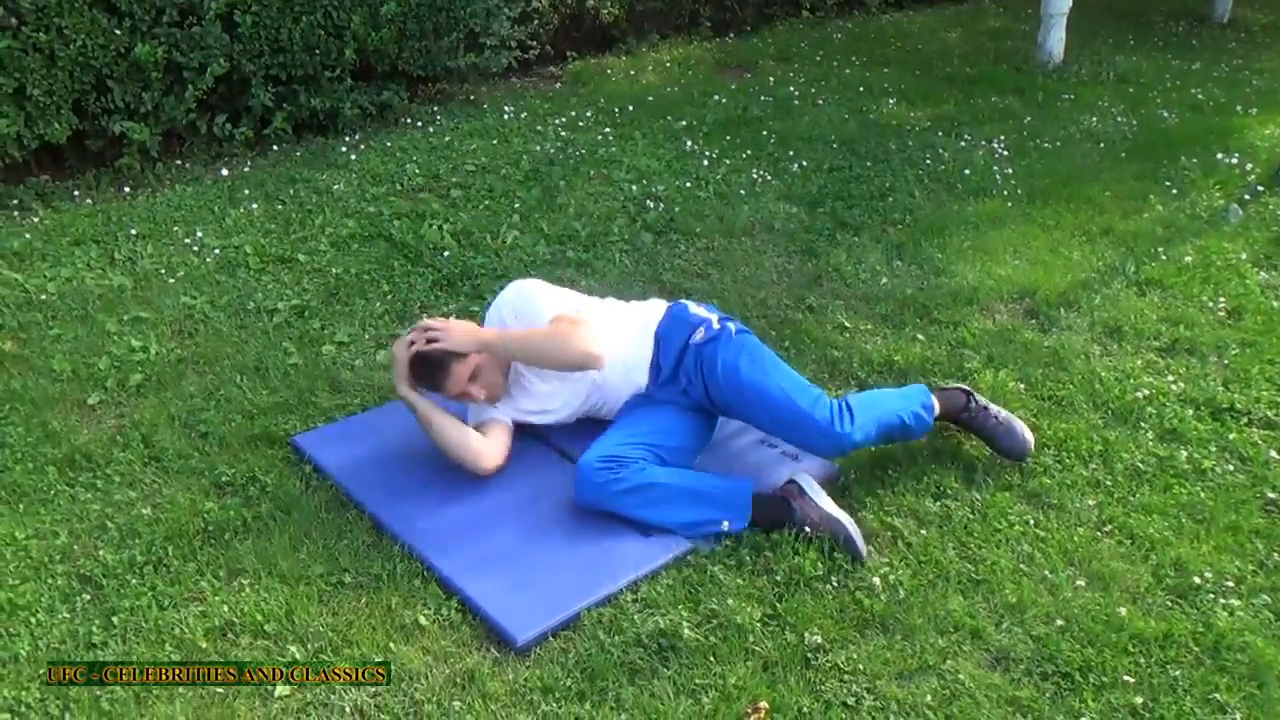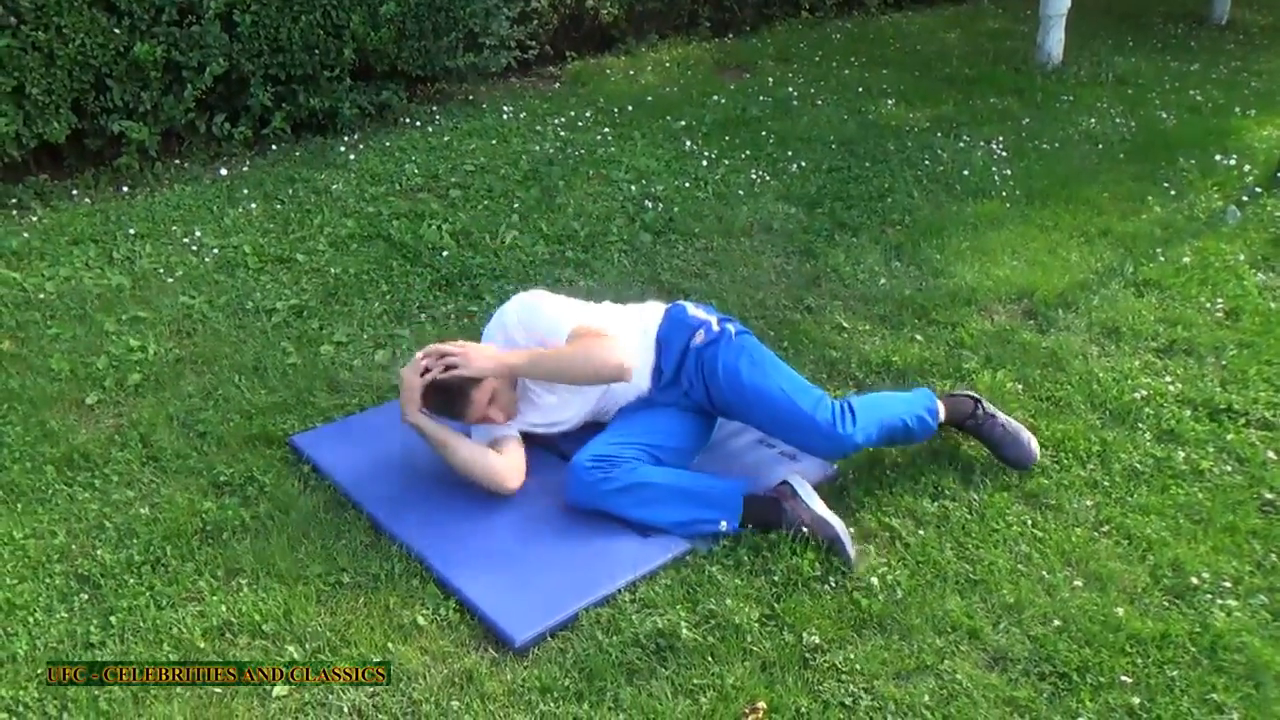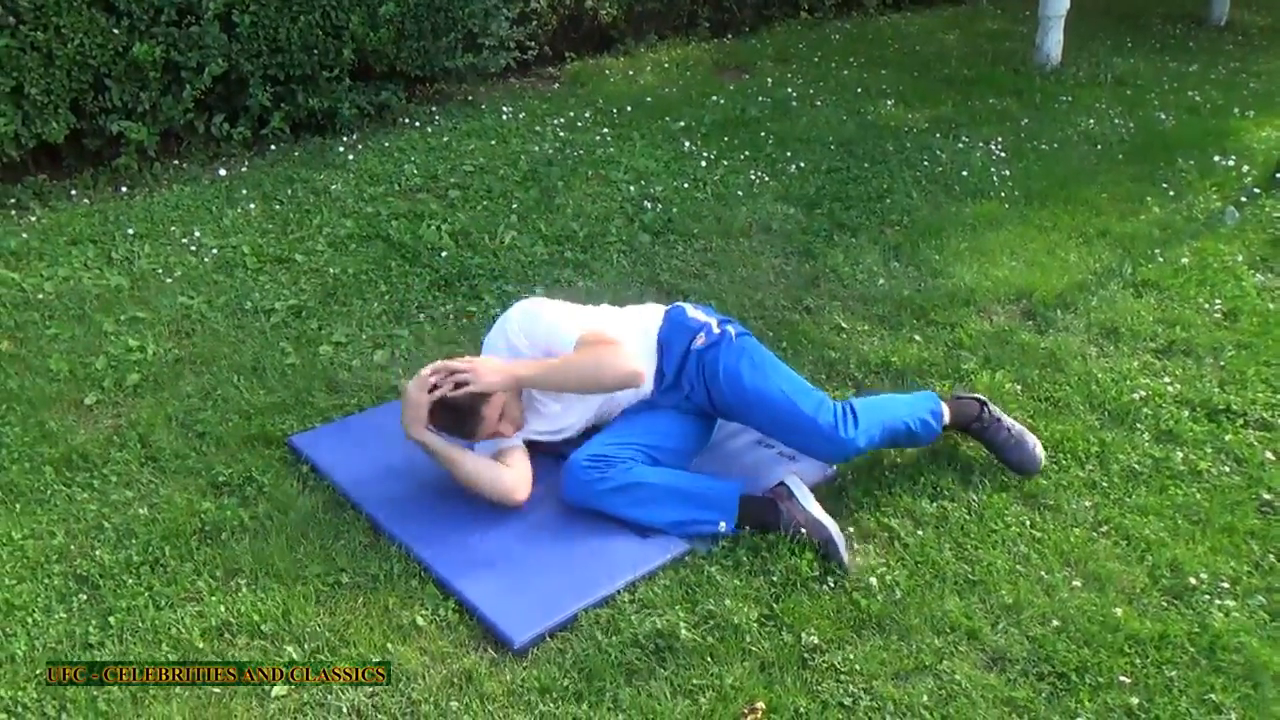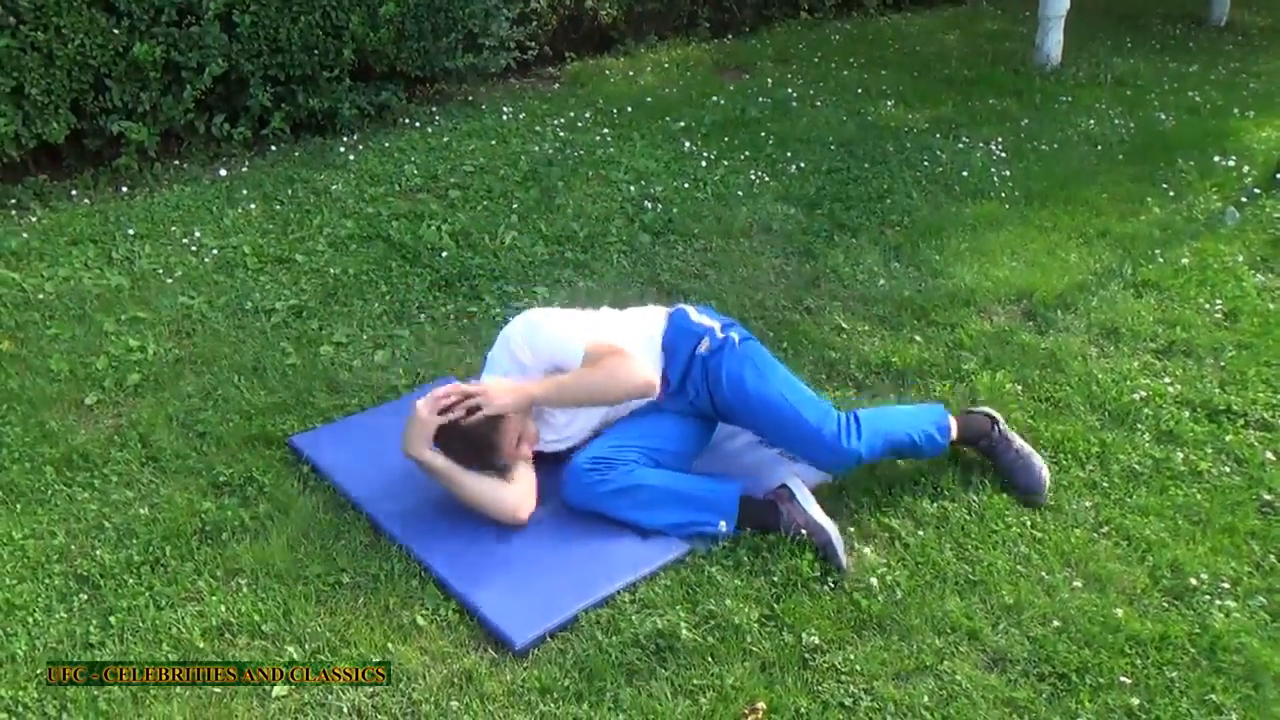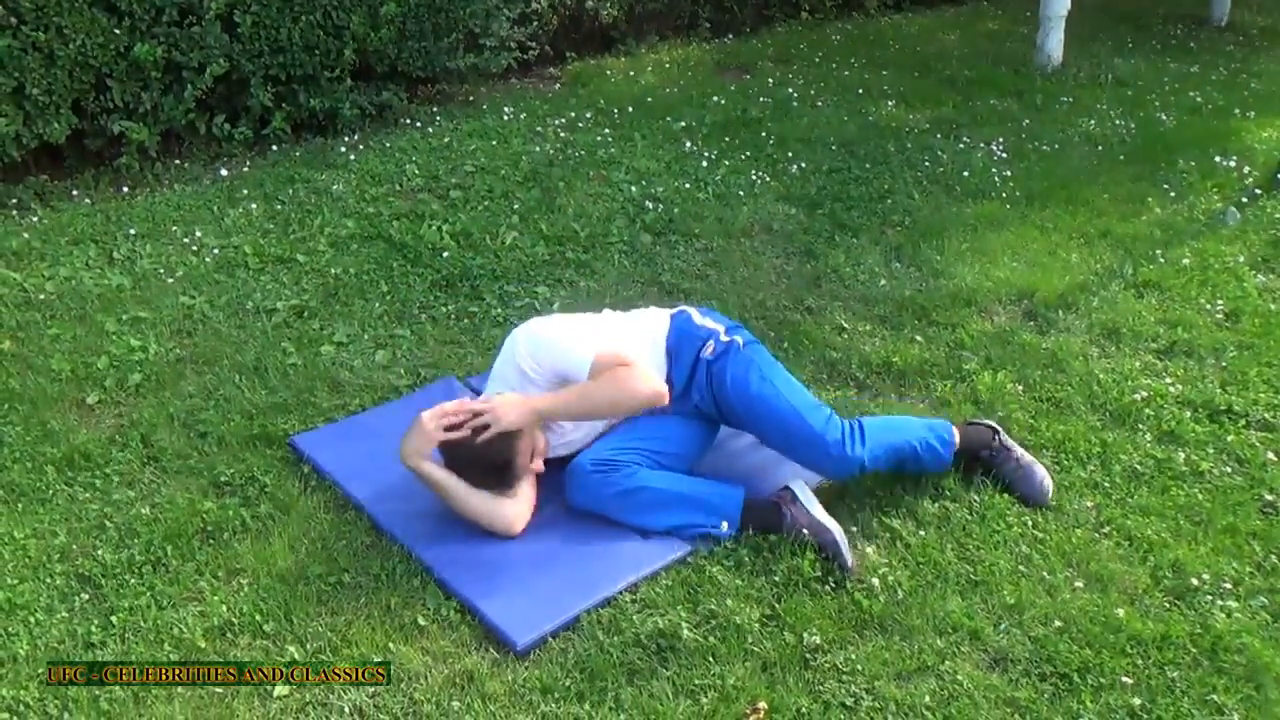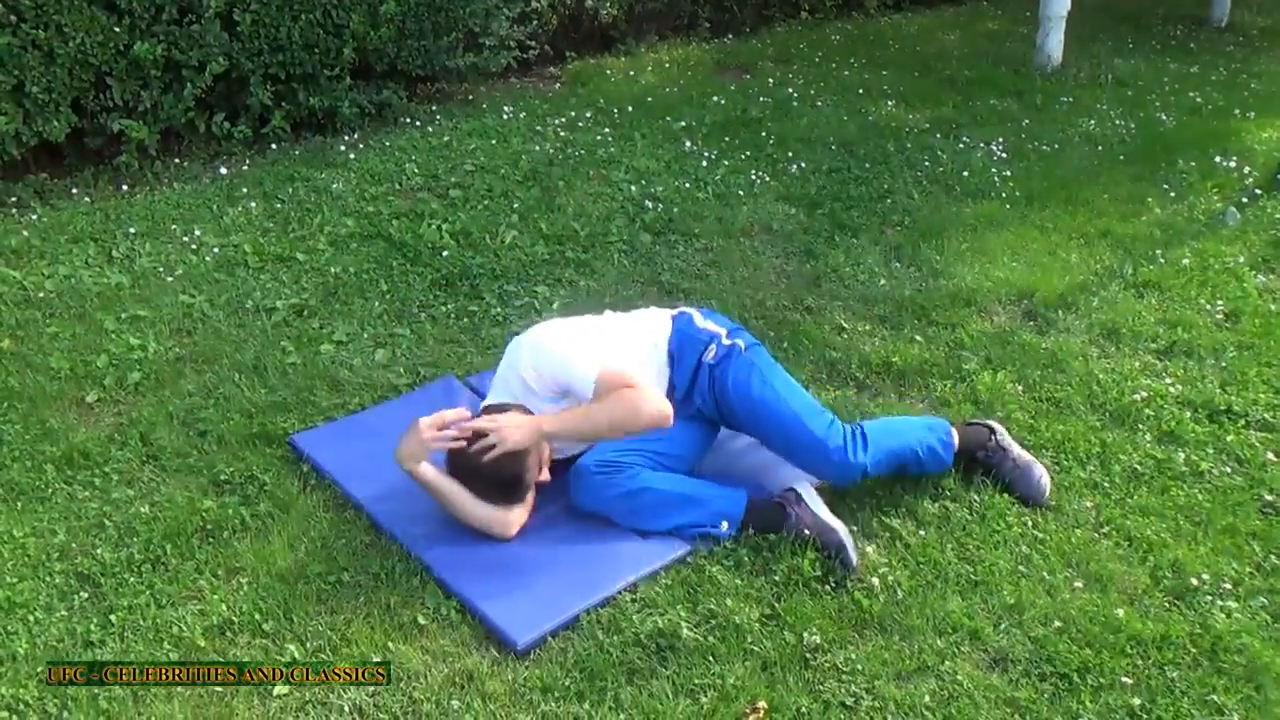
dt=0.1s
person 1, frame 1
left shoulder: (516, 303)
right shoulder: (494, 399)
left elbow: (589, 348)
right elbow: (483, 460)
left wrist: (483, 339)
right wrist: (411, 397)
left hip: (685, 343)
right hip: (655, 403)
left knee: (831, 428)
right knee: (595, 477)
left ankle: (950, 404)
right ankle: (776, 508)
person 1, frame 2
left shoulder: (521, 317)
right shoulder: (499, 413)
left elbow: (614, 360)
right elbow: (505, 479)
left wrist: (504, 361)
right wrist: (419, 419)
left hip: (686, 346)
right hip: (656, 408)
left knee: (832, 430)
right knee: (589, 479)
left ankle: (957, 409)
right ankle: (771, 510)
person 1, frame 3
left shoulder: (523, 325)
right shoulder: (496, 413)
left elbow: (626, 364)
right elbow: (513, 489)
left wrist: (514, 374)
right wrist: (421, 435)
left hip: (686, 345)
right hip: (658, 407)
left knee: (834, 432)
right knee: (583, 478)
left ankle: (963, 412)
right ankle: (767, 511)
person 1, frame 4
left shoulder: (528, 338)
right shoulder: (494, 420)
left elbow: (638, 374)
right elbow: (517, 508)
left wrist: (526, 392)
right wrist: (424, 456)
left hip: (689, 348)
right hip: (661, 413)
left knee: (836, 443)
right knee: (584, 480)
left ankle: (970, 427)
right ankle: (769, 512)
person 1, frame 5
left shoulder: (532, 348)
right shoulder: (499, 431)
left elbow: (646, 387)
right elbow: (510, 519)
left wrist: (536, 409)
right wrist: (418, 465)
left hip: (694, 351)
right hip: (677, 413)
left knee: (838, 448)
right knee: (587, 483)
left ankle: (974, 439)
right ankle: (772, 514)
person 1, frame 6
left shoulder: (534, 358)
right shoulder: (497, 440)
left elbow: (651, 407)
right elbow: (506, 524)
left wrist: (542, 425)
right wrist: (414, 467)
left hip: (694, 352)
right hip: (679, 417)
left knee: (839, 454)
right knee: (590, 483)
left ankle: (972, 440)
right ankle: (776, 514)
